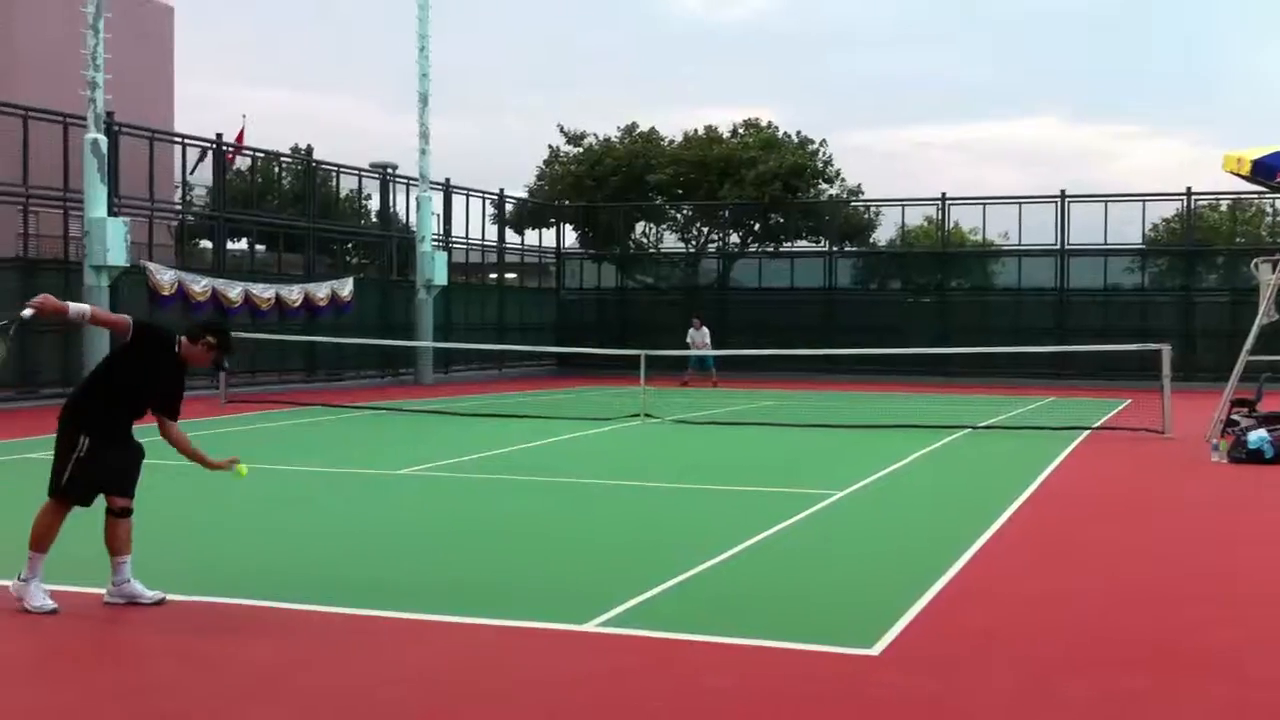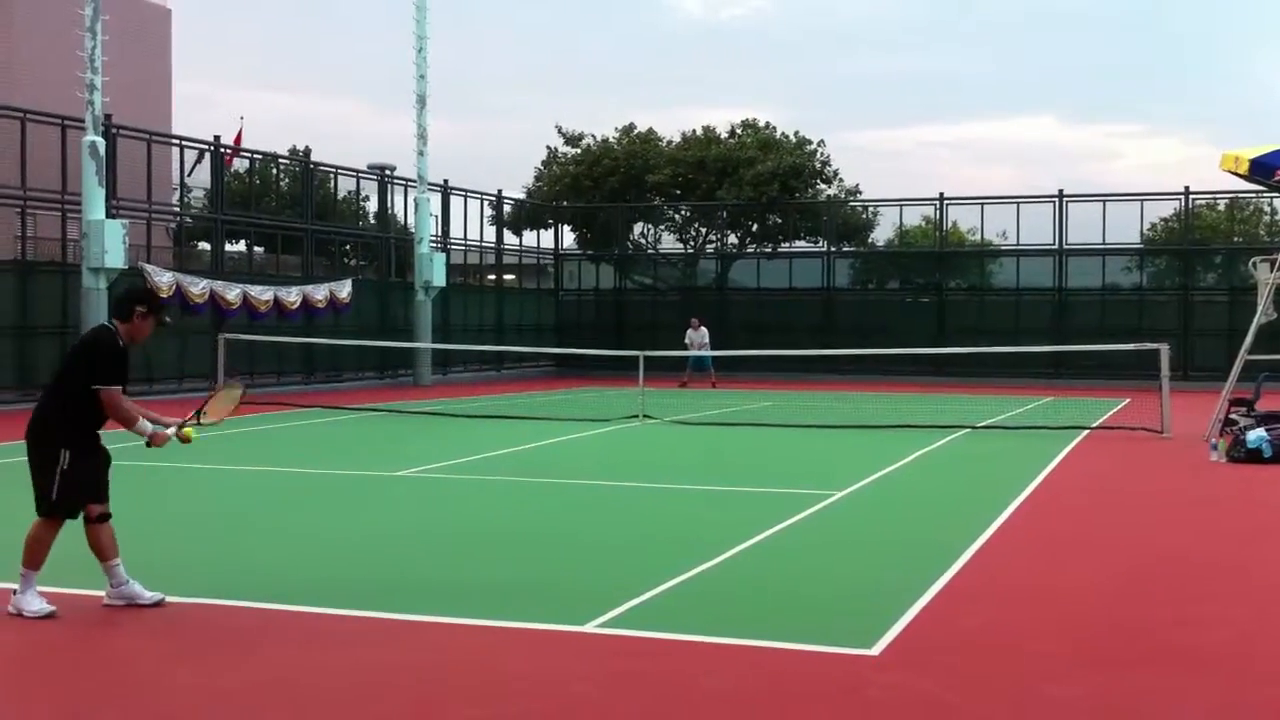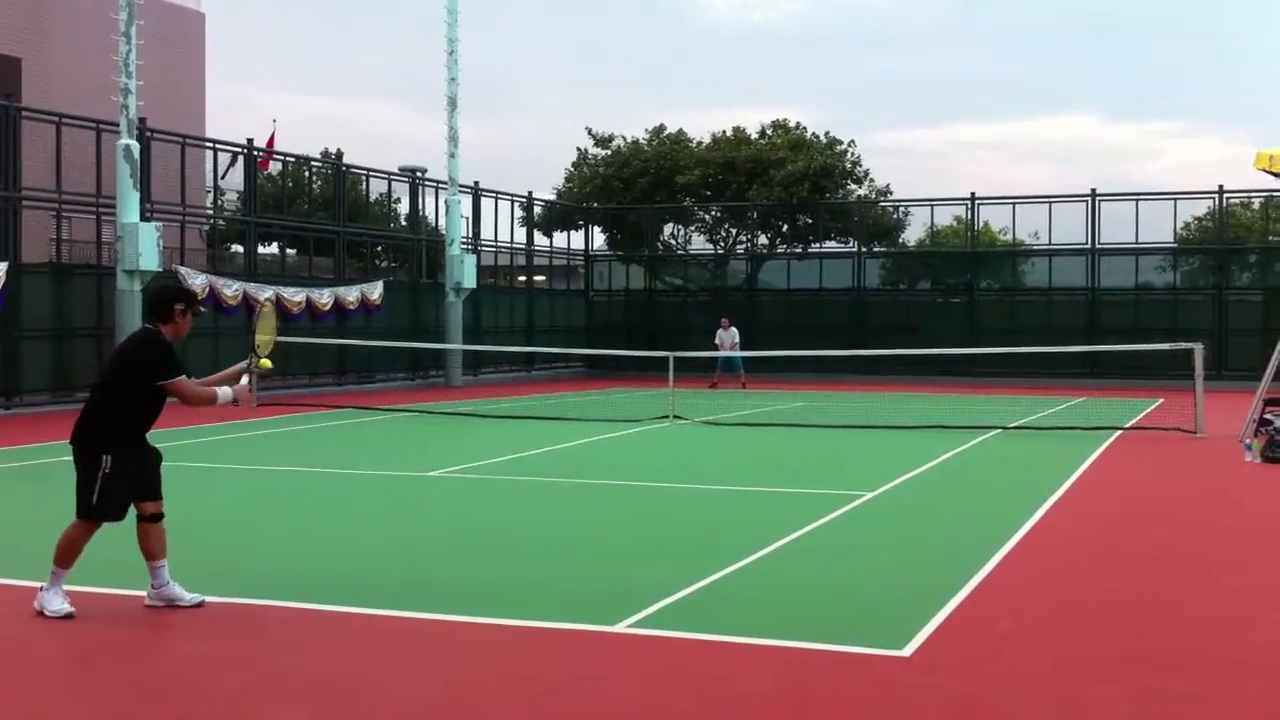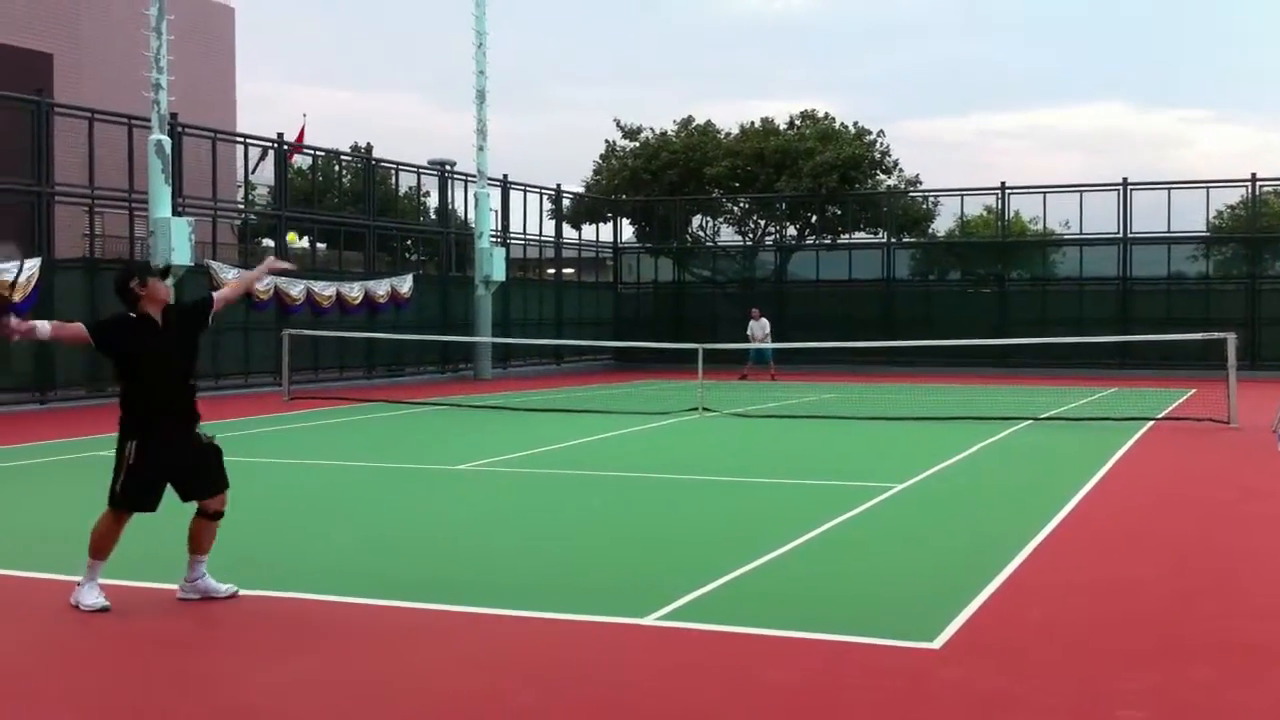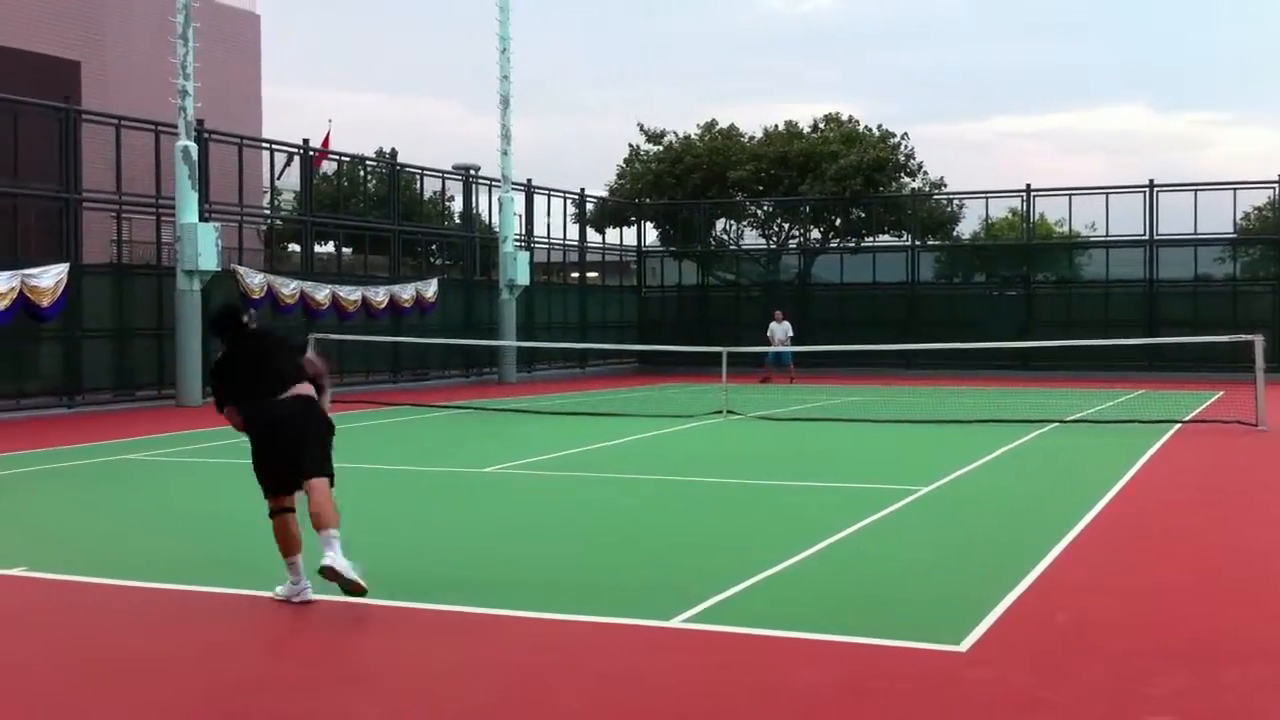
dt=1s
person 1, frame 1
left shoulder: (174, 374)
right shoulder: (155, 339)
left elbow: (168, 429)
right elbow: (106, 318)
left wrist: (209, 462)
right wrist: (61, 307)
left hip: (117, 434)
right hip: (84, 424)
left knee: (121, 504)
right knee: (62, 501)
left ankle: (121, 583)
right ankle: (28, 581)
person 1, frame 2
left shoulder: (112, 344)
right shoulder: (105, 345)
left elbow: (119, 402)
right elbow: (113, 407)
left wrist: (164, 421)
right wrist: (150, 431)
left hip: (80, 439)
right hip: (55, 439)
left knee: (97, 511)
right knee: (53, 515)
left ankle: (119, 585)
right ankle: (24, 592)
person 1, frame 3
left shoulder: (154, 344)
right shoulder: (151, 346)
left elbow: (187, 386)
right elbow: (188, 395)
left wrist: (234, 372)
right wrist: (232, 394)
left hip: (130, 441)
right hip: (102, 443)
left knee: (152, 509)
right knee: (90, 518)
left ankle: (161, 587)
right ankle: (51, 590)
person 1, frame 4
left shoulder: (182, 317)
right shoulder: (120, 327)
left elbow: (227, 293)
right elbow: (70, 332)
left wrist: (265, 267)
left hip: (184, 431)
right hip: (143, 436)
left knee: (214, 500)
right knee: (120, 510)
left ankle: (195, 580)
right ankle: (87, 584)
person 1, frame 5
left shoulder: (220, 368)
right shoulder: (271, 342)
left elbow: (234, 418)
right elbow: (313, 366)
right wrist: (324, 394)
left hip: (263, 423)
right hip: (301, 410)
left knee: (279, 502)
right knee: (317, 482)
left ankle: (297, 583)
right ankle: (333, 554)
